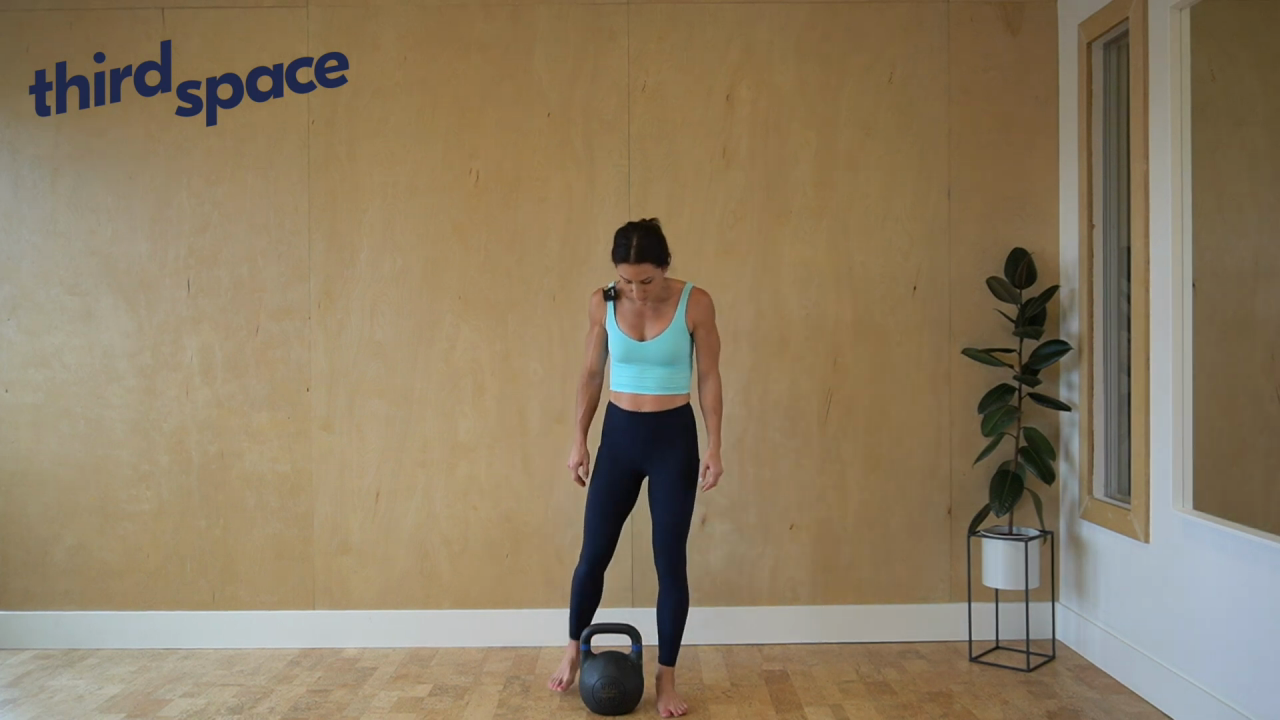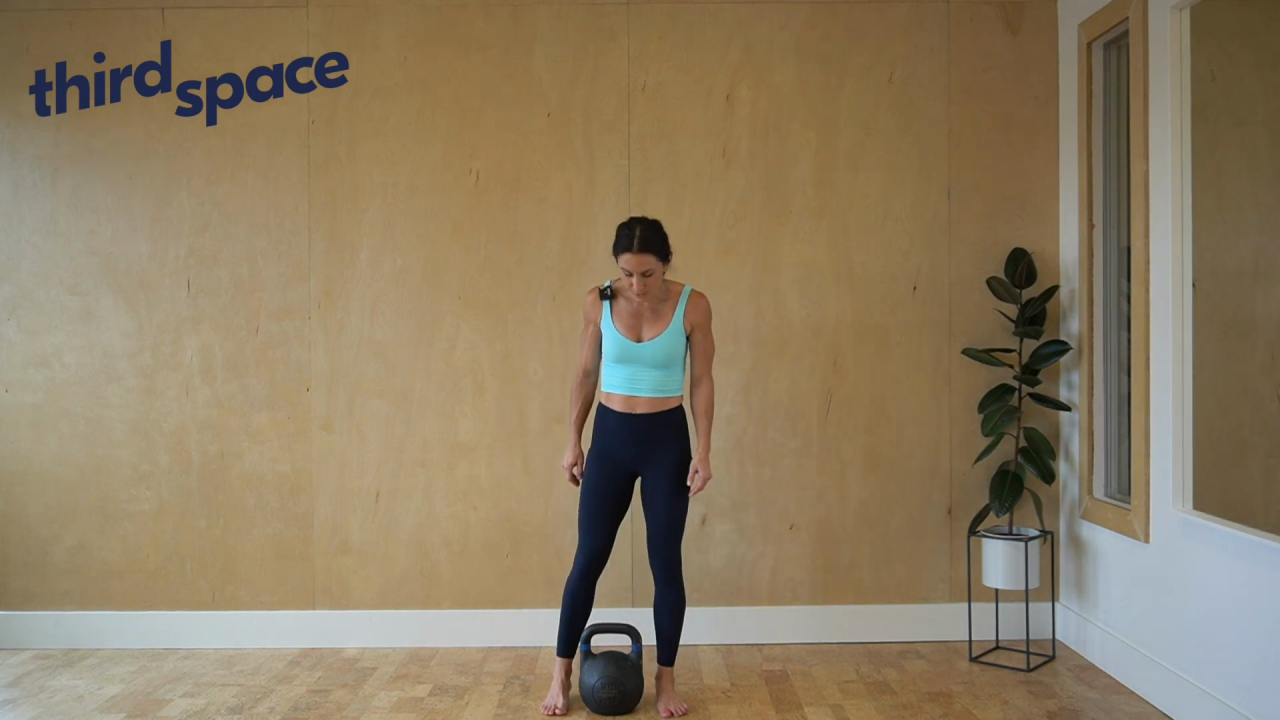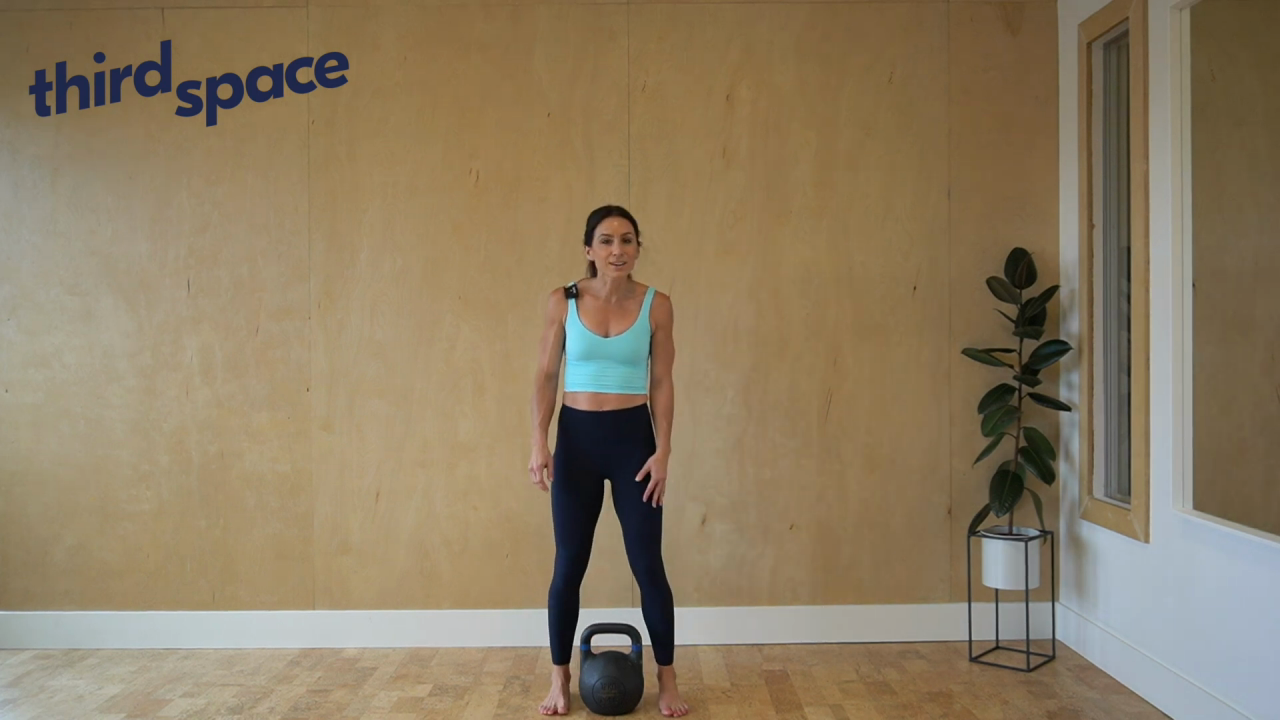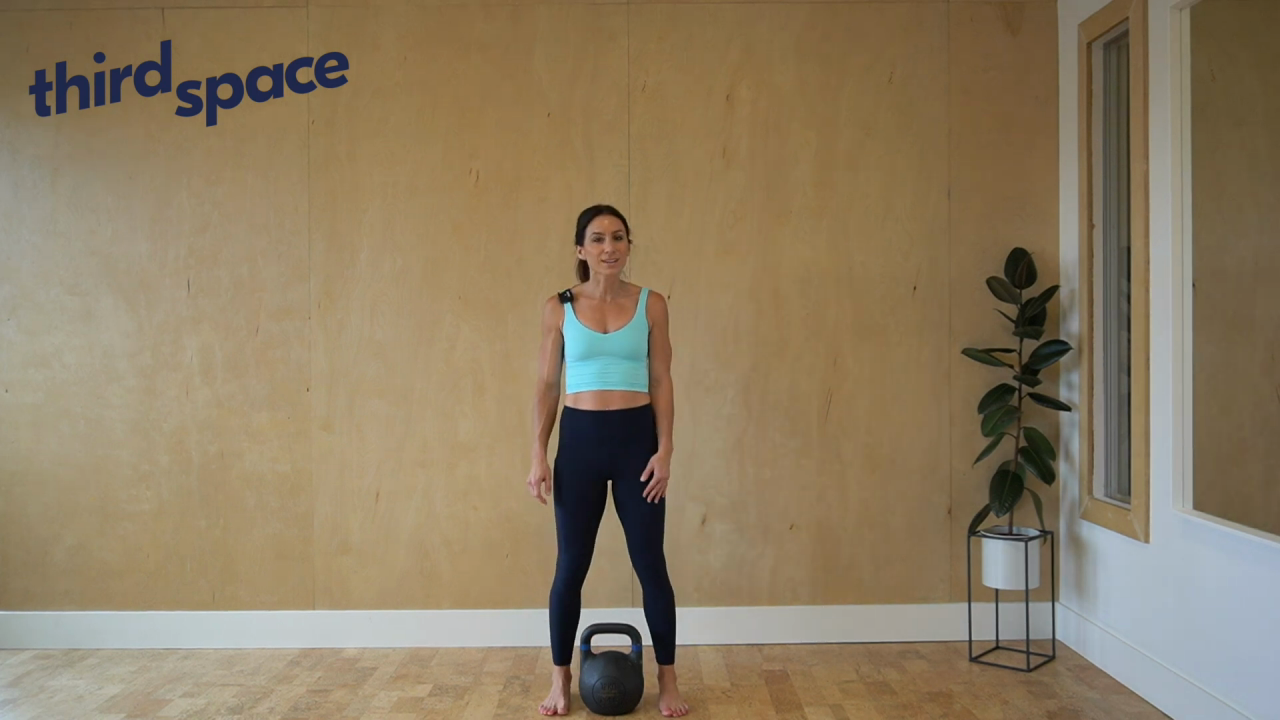
dt=0.4s
person 1, frame 1
left shoulder: (695, 303)
right shoulder: (602, 302)
left elbow: (709, 378)
right elbow: (591, 373)
left wrist: (713, 447)
right wrist: (578, 440)
left hip: (673, 438)
right hip: (619, 435)
left knee: (670, 561)
right knee: (594, 554)
left ankle: (666, 678)
right ankle: (574, 649)
person 1, frame 2
left shoulder: (692, 305)
right shoulder: (598, 301)
left elbow: (701, 382)
right elbow: (585, 374)
left wrist: (703, 451)
right wrist: (573, 441)
left hip: (667, 440)
right hip: (611, 437)
left knee: (666, 564)
right knee: (588, 559)
left ankle: (665, 679)
right ankle: (561, 674)
person 1, frame 3
left shoulder: (656, 305)
right shoulder: (562, 301)
left elbow: (661, 382)
right elbow: (545, 375)
left wrist: (662, 451)
right wrist: (539, 442)
left hip: (633, 438)
right hip: (576, 437)
left knee: (648, 564)
right knee: (569, 565)
left ankle: (666, 678)
right ankle: (560, 678)
person 1, frame 4
left shoulder: (651, 304)
right shoulder: (558, 308)
left elbow: (661, 382)
right elbow: (547, 385)
left wrist: (664, 450)
right wrist: (539, 455)
left hip: (637, 439)
right hip: (579, 440)
left knee: (650, 564)
right knee: (571, 565)
left ankle: (667, 678)
right ankle: (560, 678)
